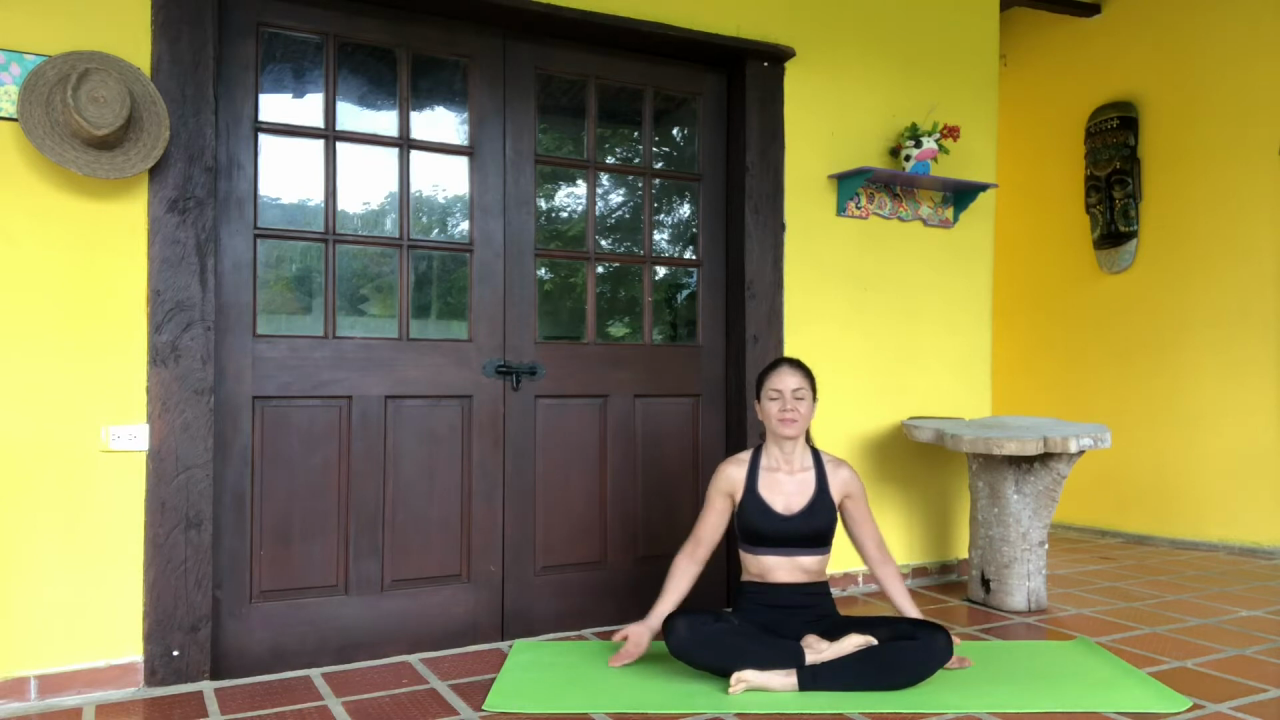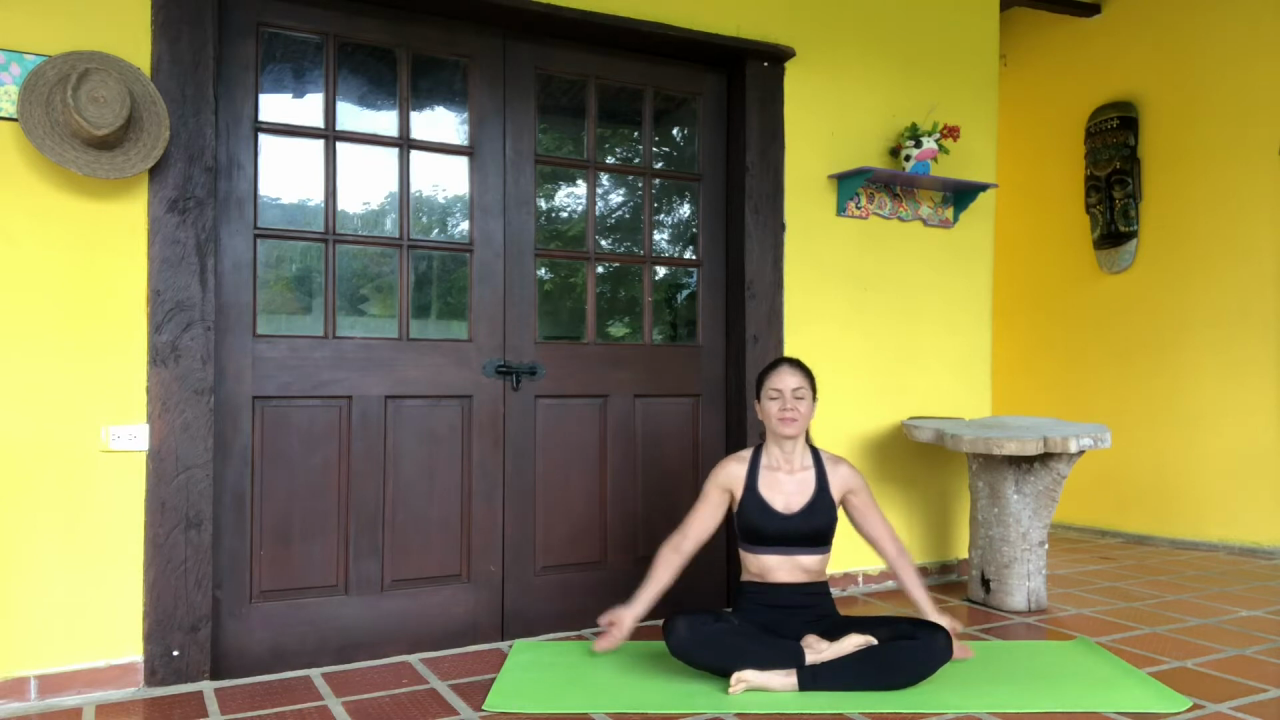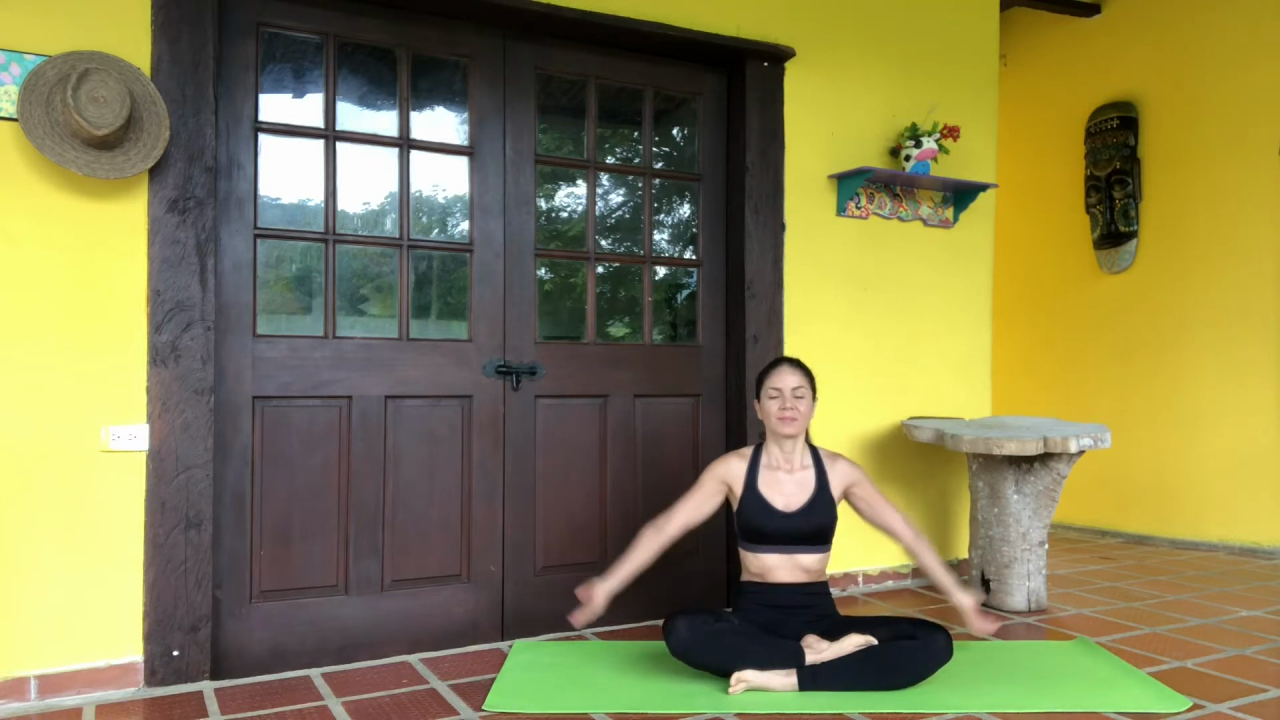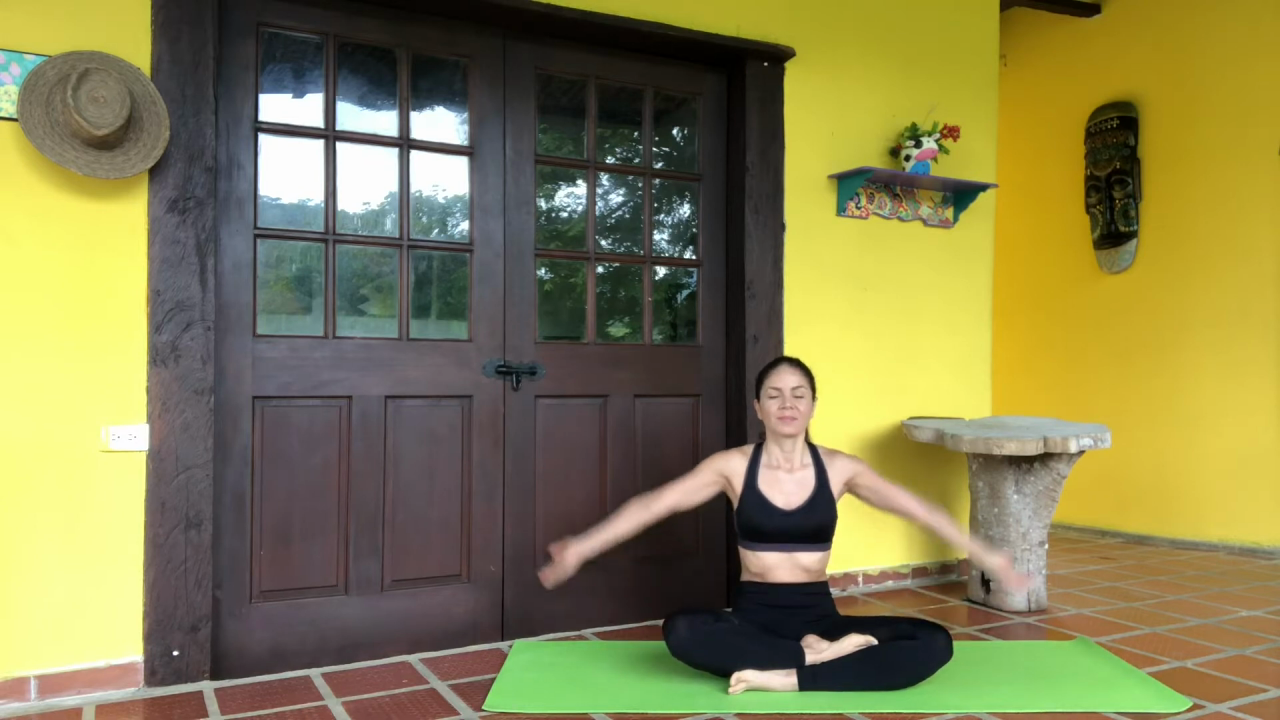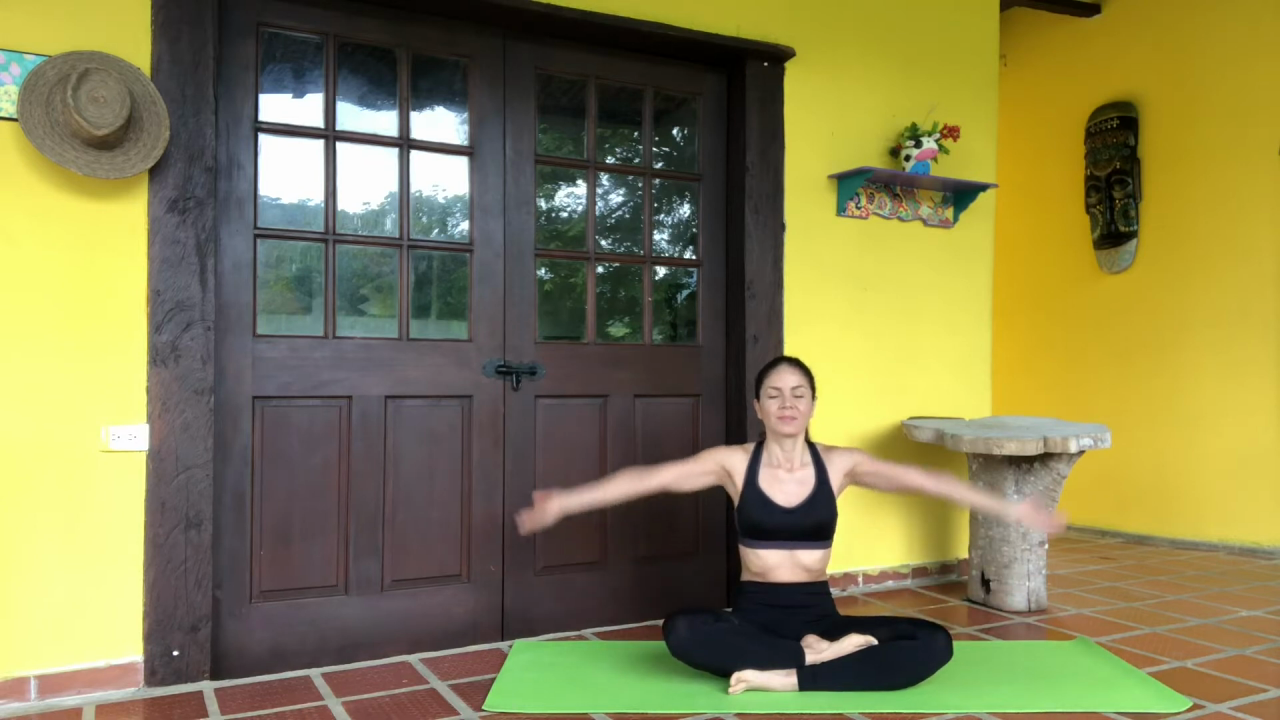
dt=0.1s
person 1, frame 1
left shoulder: (840, 476)
right shoulder: (734, 473)
left elbow: (877, 555)
right elbow: (695, 552)
left wrist: (917, 620)
right wrist: (649, 623)
left hip: (818, 615)
right hip: (751, 616)
left knee: (934, 643)
right knee: (682, 630)
left ankle: (785, 676)
right ankle: (815, 654)
person 1, frame 2
left shoulder: (838, 474)
right shoulder: (735, 471)
left elbow: (889, 546)
right elbow: (681, 543)
left wrist: (935, 616)
right wrist: (633, 613)
left hip: (818, 615)
right hip: (752, 615)
left knee: (932, 643)
right knee: (681, 631)
left ankle: (785, 675)
right ankle: (815, 655)
person 1, frame 3
left shoulder: (840, 471)
right shoulder: (733, 469)
left elbow: (906, 532)
right elbow: (665, 528)
left wrist: (958, 596)
right wrist: (608, 587)
left hip: (818, 615)
right hip: (751, 616)
left knee: (934, 643)
right knee: (681, 631)
left ankle: (785, 676)
right ankle: (814, 656)
person 1, frame 4
left shoulder: (837, 468)
right shoulder: (734, 466)
left elbow: (917, 508)
right elbow: (654, 504)
left wrist: (986, 557)
right wrist: (584, 547)
left hip: (818, 614)
right hip: (752, 614)
left knee: (934, 644)
right knee: (681, 630)
left ankle: (784, 674)
right ankle: (816, 654)
person 1, frame 5
left shoulder: (839, 464)
right shoulder: (734, 463)
left elbow: (927, 482)
right elbow: (647, 480)
left wrist: (1009, 508)
right wrist: (567, 502)
left hip: (819, 614)
right hip: (752, 615)
left knee: (935, 643)
right knee: (682, 630)
left ankle: (785, 675)
right ankle: (814, 656)
